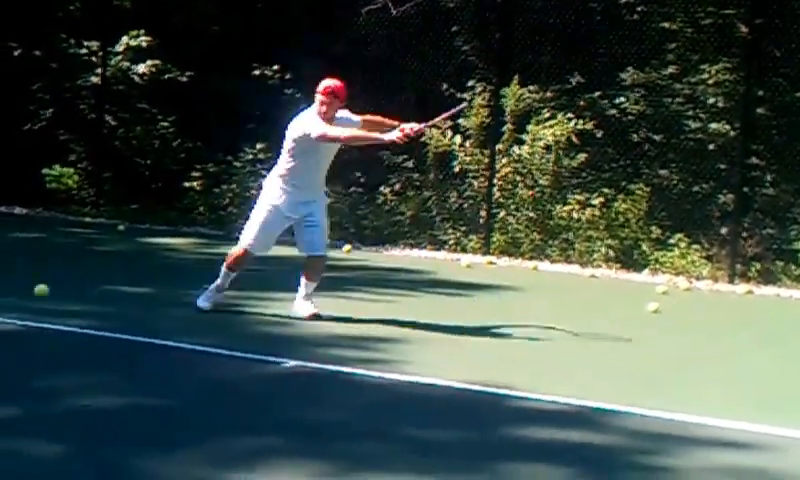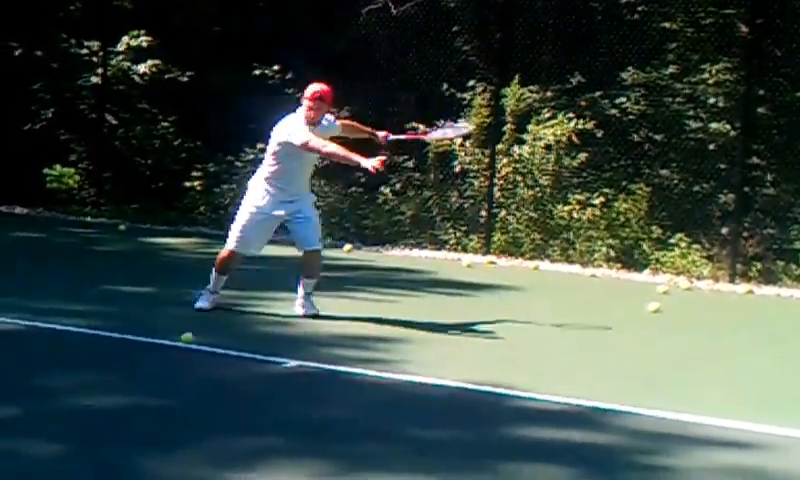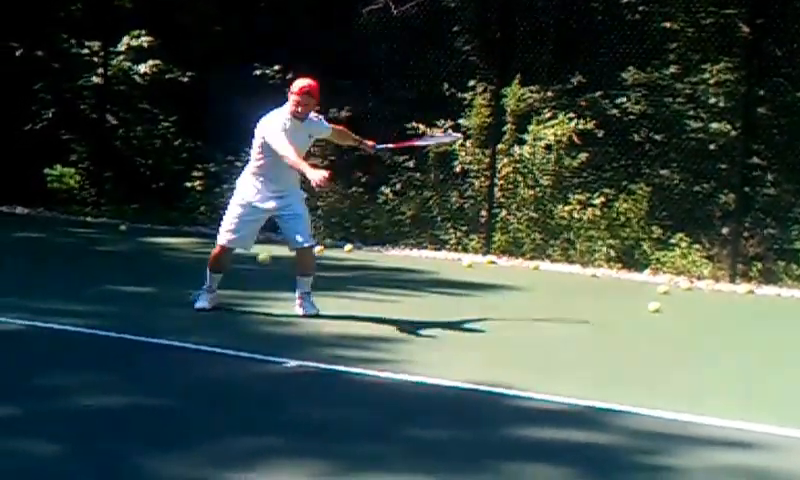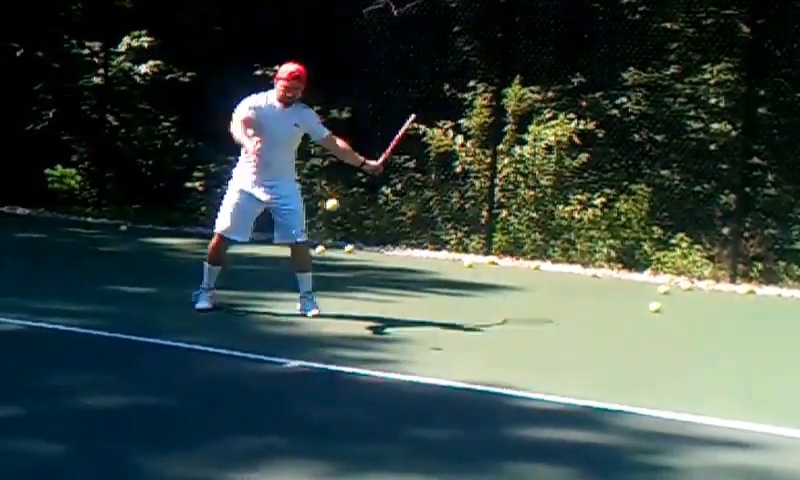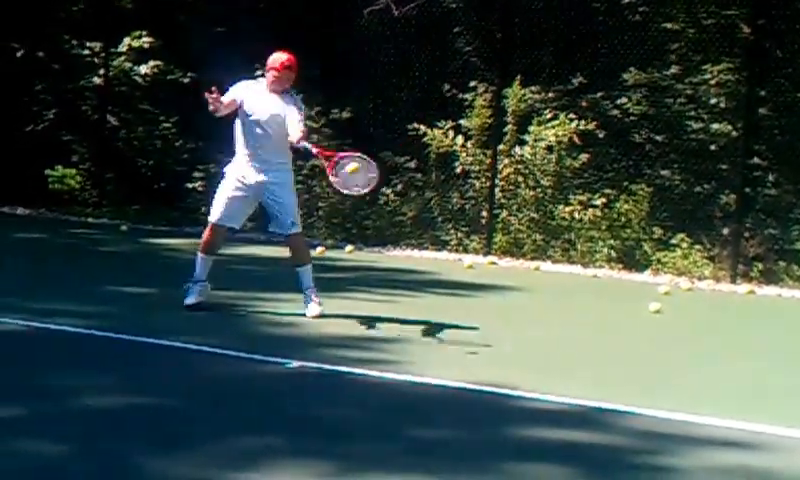
dt=0.1s
person 1, frame 1
left shoulder: (342, 118)
right shoulder: (306, 123)
left elbow: (365, 121)
right elbow: (343, 137)
left wrist: (398, 127)
right wrist: (385, 137)
left hip: (312, 200)
right hip: (279, 196)
left knee: (317, 256)
right knee: (247, 249)
left ankle: (304, 298)
right ankle: (218, 289)
person 1, frame 2
left shoulder: (325, 124)
right shoulder: (291, 127)
left elbow: (343, 125)
right elbow: (324, 148)
left wrist: (374, 133)
right wrist: (363, 161)
left hip: (299, 199)
right hip: (265, 196)
left knee: (313, 250)
right knee: (233, 250)
left ankle: (305, 299)
right ankle: (212, 291)
person 1, frame 3
left shoulder: (312, 122)
right shoulder: (273, 122)
left elbow: (334, 132)
right elbow: (285, 152)
left wrist: (360, 142)
right wrist: (309, 171)
left hip: (288, 195)
right hip: (253, 192)
left knee: (305, 247)
right knee: (225, 246)
left ankle: (304, 298)
right ankle: (209, 291)
person 1, frame 4
left shoulder: (304, 114)
right shoulder: (254, 103)
left elbow: (332, 141)
right elbow: (237, 126)
left wrist: (362, 161)
right wrist: (248, 141)
left hip: (284, 185)
right hip: (246, 181)
left knee: (298, 242)
right knee: (222, 236)
left ankle: (306, 296)
right ankle: (207, 289)
person 1, frame 5
left shoulder: (293, 105)
right shoulder: (246, 89)
left elbow: (297, 136)
right elbow: (222, 109)
left wrist: (309, 146)
right wrist: (215, 103)
left hip: (277, 176)
right hip: (242, 171)
left knee: (294, 234)
right knee: (216, 226)
left ankle: (310, 293)
right ankle: (199, 283)
